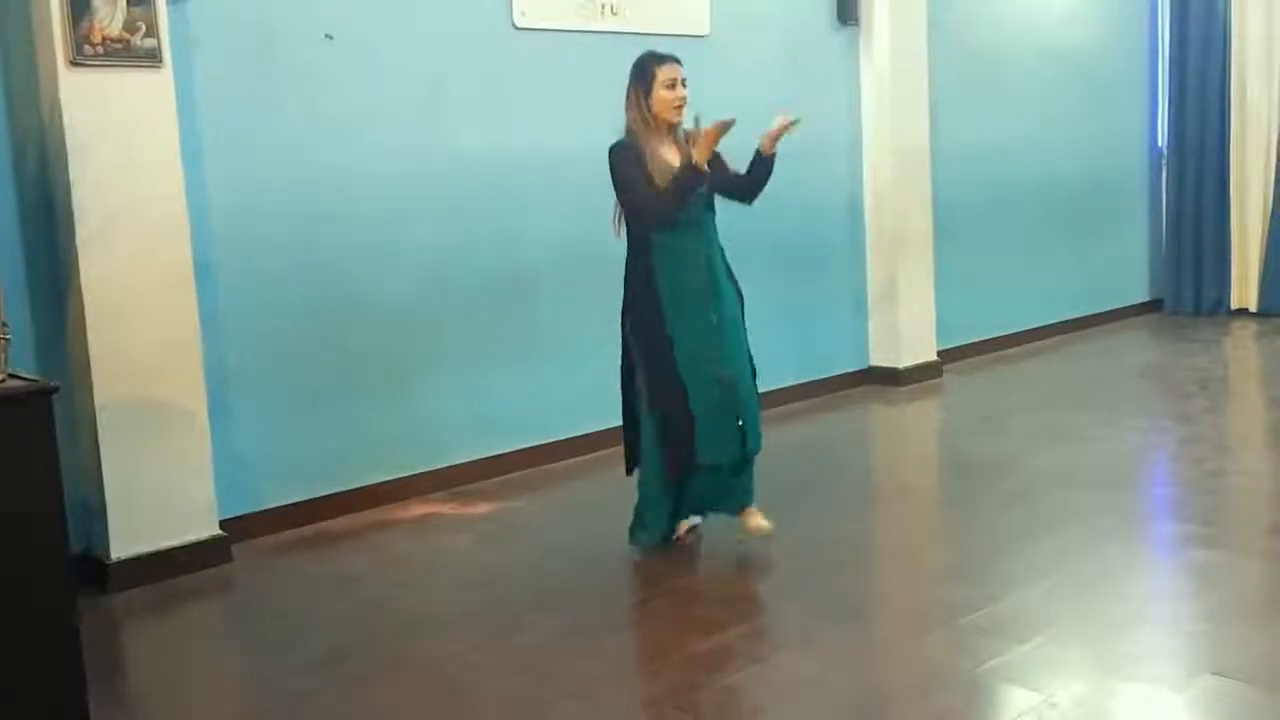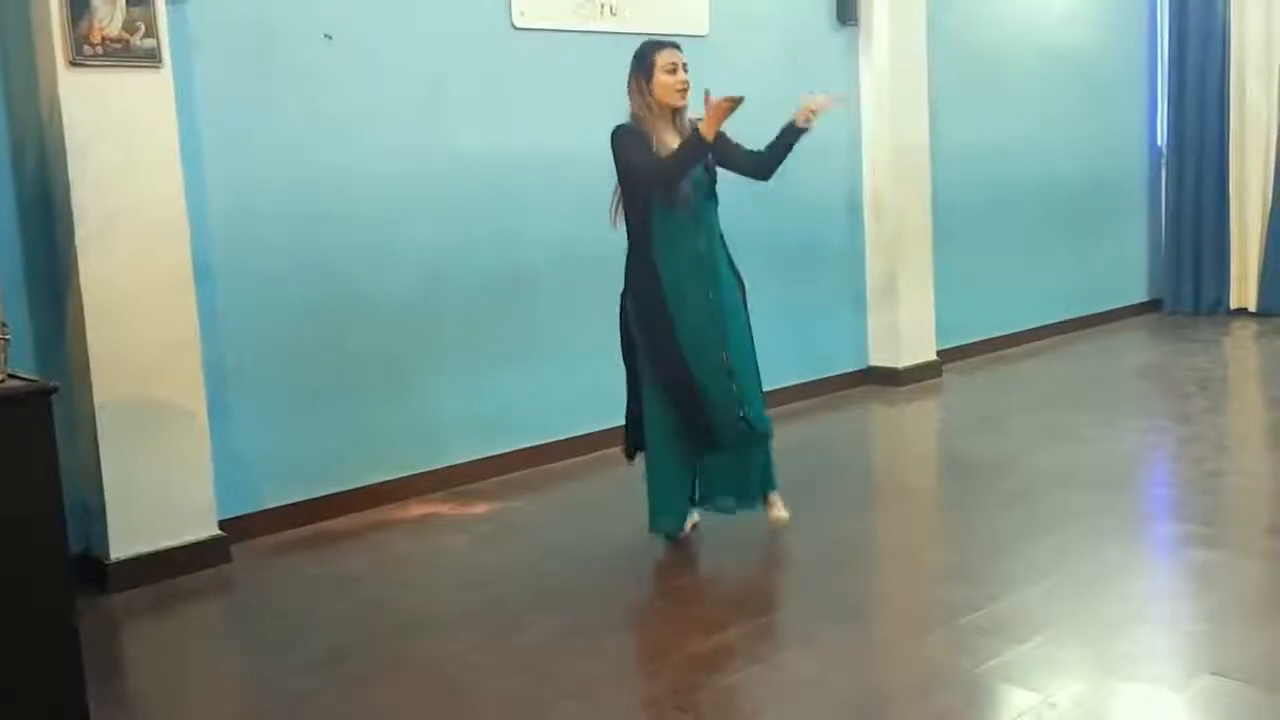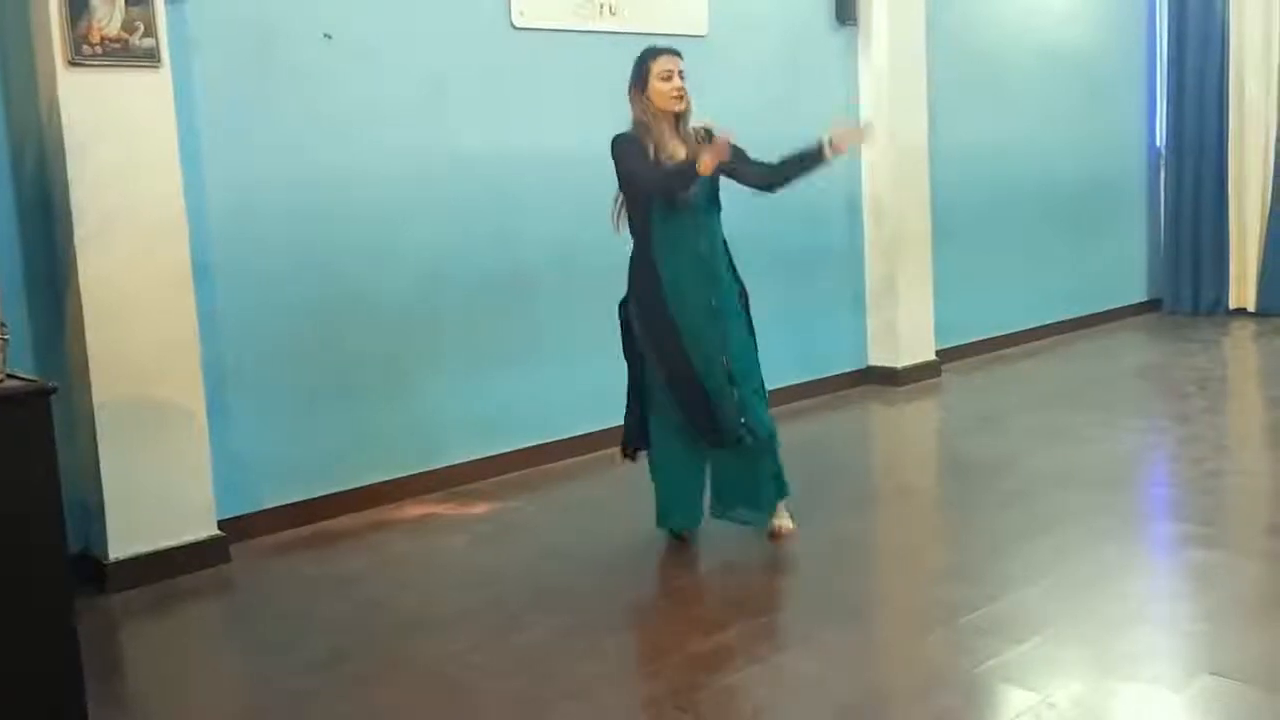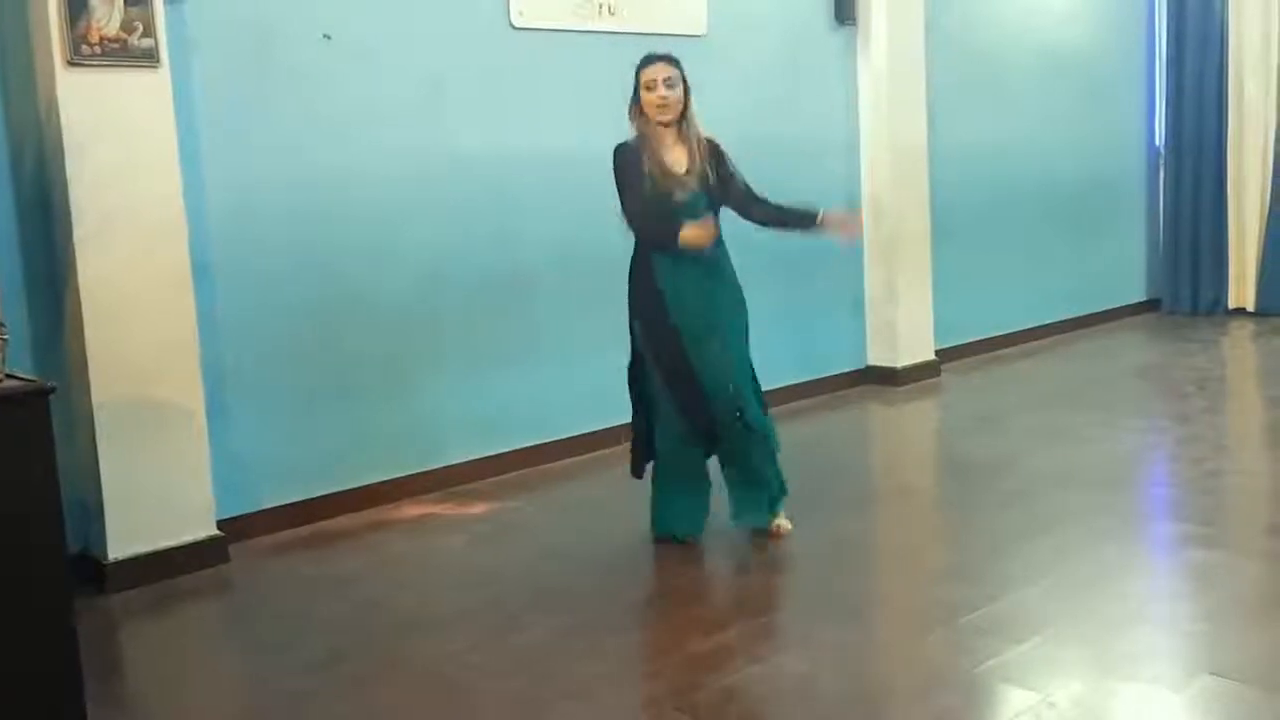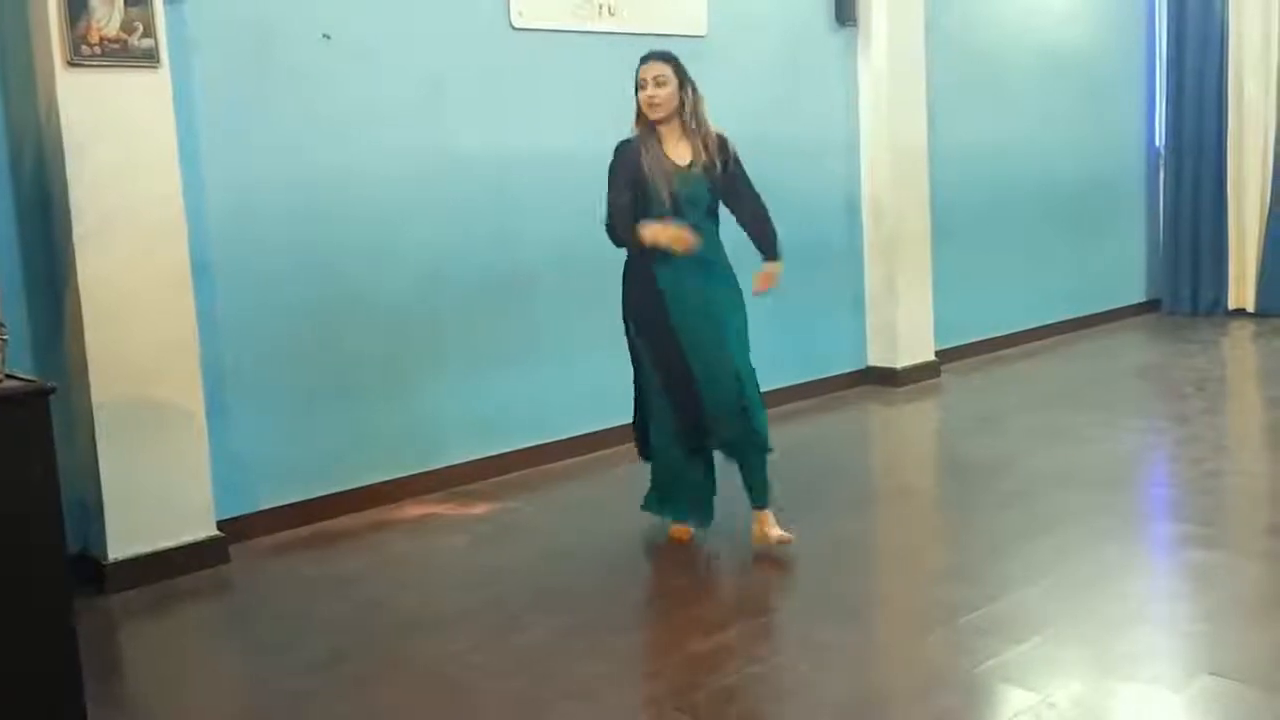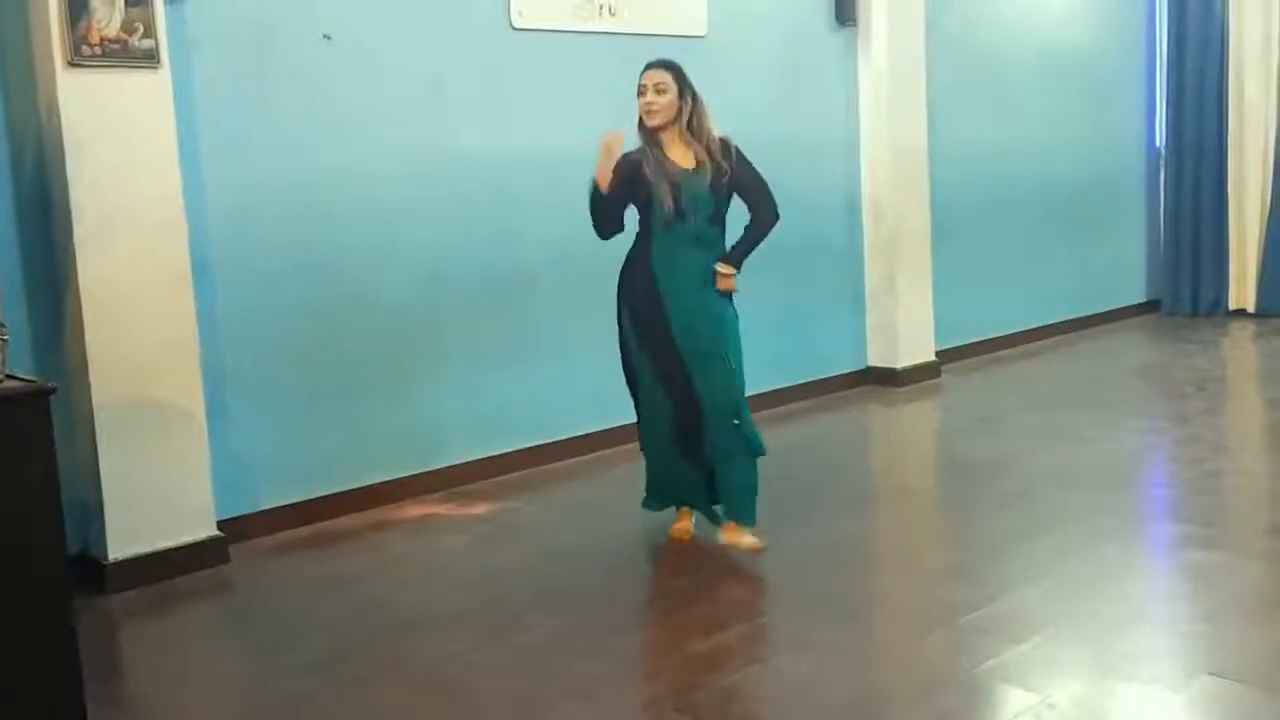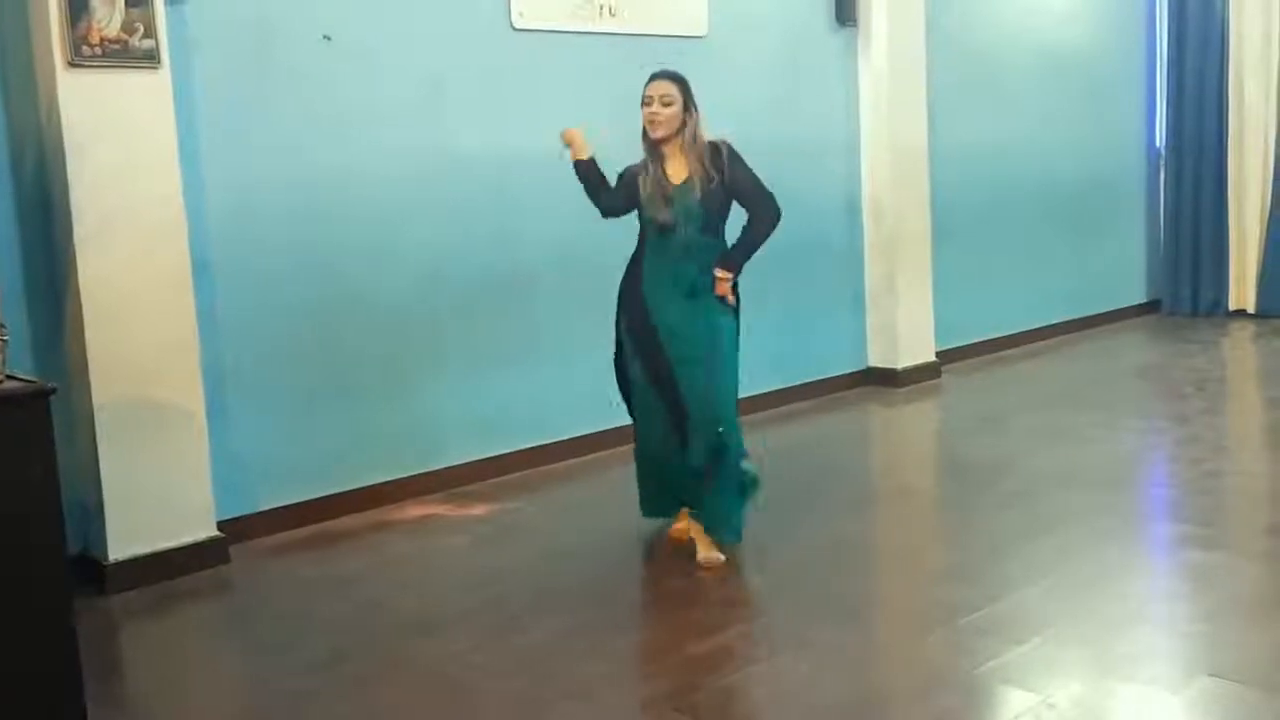
dt=0.1s
person 1, frame 1
left shoulder: (694, 144)
right shoulder: (625, 154)
left elbow: (743, 192)
right elbow: (658, 208)
left wrist: (766, 151)
right wrist: (698, 161)
left hip: (711, 284)
right hip: (658, 292)
left knee: (731, 391)
right knee: (670, 399)
left ankle: (741, 499)
right ankle: (673, 511)
person 1, frame 2
left shoulder: (702, 133)
right shoulder: (628, 138)
left elbow: (759, 167)
right elbow: (661, 177)
left wrist: (797, 125)
right wrist: (704, 133)
left hip: (713, 274)
right hip: (659, 281)
left knee: (734, 378)
right knee: (672, 388)
left ankle: (762, 488)
right ankle: (676, 506)
person 1, frame 3
left shoulder: (704, 139)
right shoulder: (629, 146)
left elbow: (766, 176)
right elbow: (655, 190)
left wrist: (825, 148)
right wrist: (700, 166)
left hip: (715, 281)
right hip: (661, 288)
left knee: (737, 389)
right knee: (675, 395)
left ankle: (767, 501)
right ankle: (681, 511)
person 1, frame 4
left shoulder: (707, 151)
right shoulder: (630, 156)
left elbow: (752, 207)
right elbow: (644, 225)
left wrist: (818, 220)
right wrist: (683, 233)
left hip: (714, 287)
right hip: (661, 296)
left knee: (735, 393)
right knee: (677, 402)
left ankle: (765, 504)
right ankle: (680, 517)
person 1, frame 5
left shoulder: (716, 147)
right shoulder: (631, 154)
left elbow: (749, 206)
right elbow: (618, 230)
left wrist: (771, 256)
right wrist: (653, 233)
left hip: (712, 283)
right hip: (656, 291)
left knee: (734, 388)
right knee: (674, 399)
left ankle: (762, 508)
right ankle: (684, 508)
person 1, frame 6
left shoulder: (721, 152)
right shoulder: (635, 164)
left elbow: (765, 208)
right elbow: (605, 226)
left wrist: (733, 260)
right wrist: (603, 177)
left hip: (708, 289)
right hip: (653, 294)
left knee: (723, 396)
right knee: (669, 401)
left ankle: (736, 517)
right ankle: (685, 501)
person 1, frame 7
left shoulder: (718, 157)
right shoulder: (640, 176)
left elbow: (765, 210)
right elbow: (608, 204)
left wrist: (730, 266)
right wrist: (581, 156)
left hip: (705, 303)
right hip: (647, 304)
left knee: (710, 409)
right knee: (660, 411)
left ankle: (713, 523)
right ankle: (682, 505)
